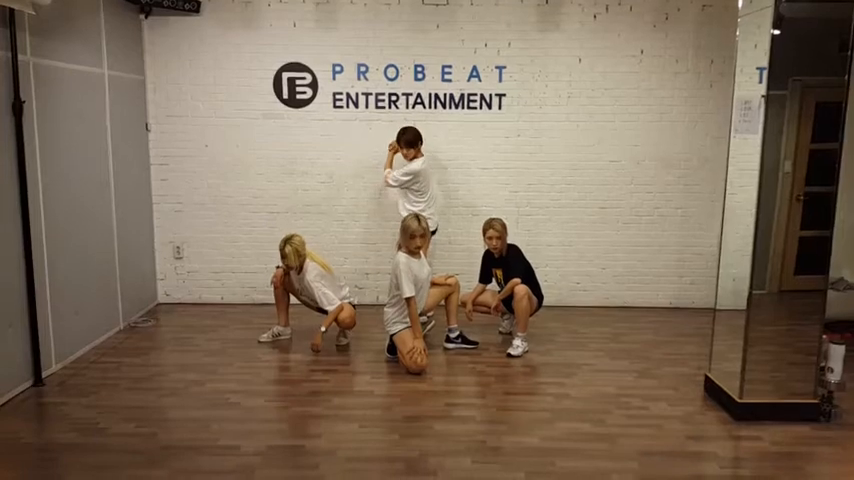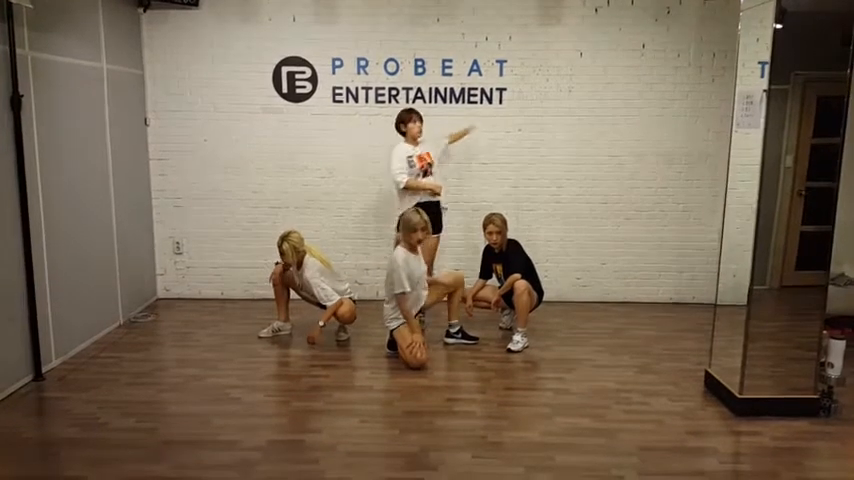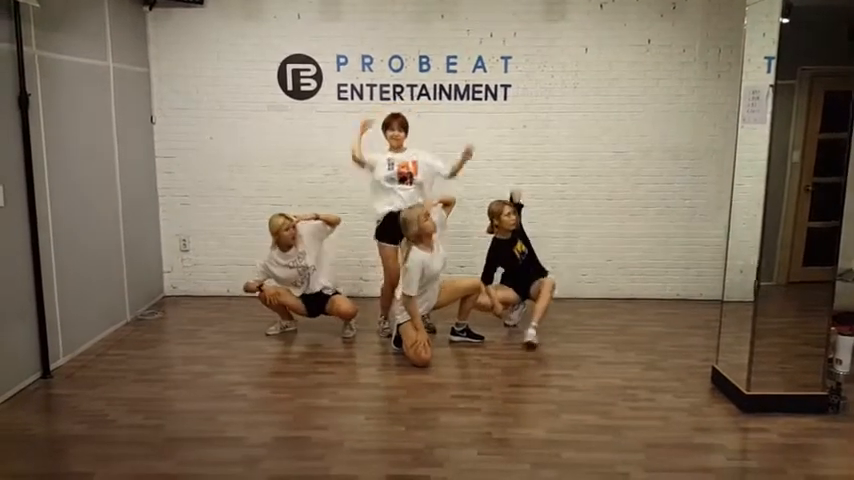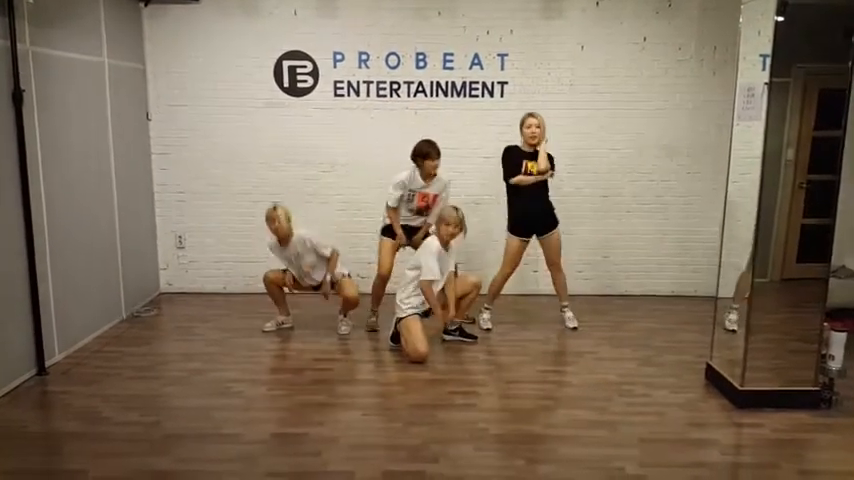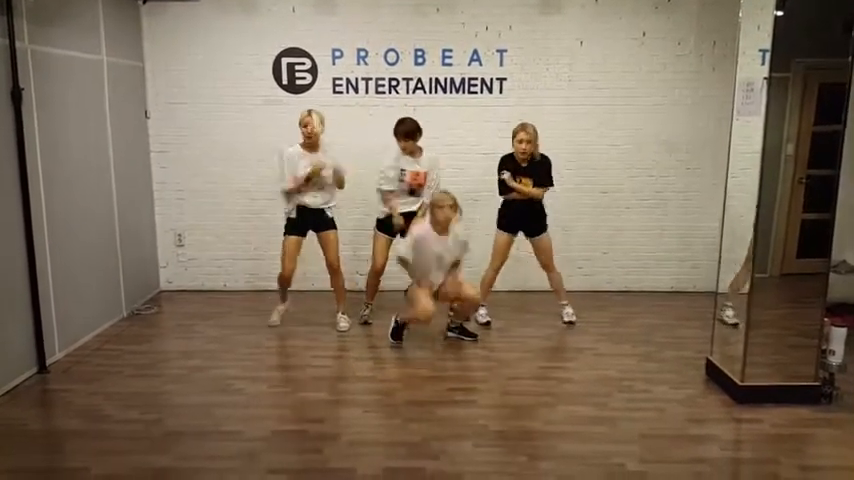
dt=1s
person 1, frame 1
left shoulder: (415, 168)
right shoulder: (419, 161)
left elbow: (389, 178)
left wrist: (390, 155)
right wrist: (395, 151)
left ankle: (424, 315)
right ankle: (424, 311)
person 1, frame 2
left shoulder: (429, 146)
right shoulder: (399, 151)
left elbow: (447, 140)
right elbow: (401, 181)
left wrist: (464, 132)
right wrist: (430, 185)
left hip: (432, 207)
right hip: (412, 209)
left knee: (428, 264)
person 1, frame 3
left shoulder: (420, 156)
right shoulder: (379, 158)
left elbow: (449, 172)
right elbow: (357, 158)
left wrist: (463, 158)
right wrist: (361, 132)
right hip: (389, 219)
right knee: (391, 277)
left ankle: (422, 315)
right ankle: (384, 319)
person 1, frame 4
left shoulder: (442, 184)
right shoulder: (404, 179)
left elbow: (434, 214)
right elbow: (391, 206)
left wrist: (421, 235)
right wrist: (399, 233)
left hip: (419, 229)
right hip: (394, 225)
right knee: (383, 272)
right ankle: (373, 314)
person 1, frame 5
left shoulder: (430, 161)
right shoulder: (395, 160)
left elbow: (429, 195)
right elbow: (384, 190)
right wrist: (395, 216)
left hip: (414, 215)
right hip: (390, 216)
right knee: (377, 266)
right ankle: (367, 307)
person 2, frame 1
left shoulder: (513, 252)
right shoulder: (488, 255)
left elbow: (516, 280)
right elbow: (483, 283)
left wrist: (497, 299)
right wrist: (470, 301)
left hip: (530, 300)
right hip: (507, 298)
left knee: (520, 290)
right knee: (465, 299)
left ankle: (521, 340)
right ankle: (507, 316)
person 2, frame 2
left shoulder: (513, 247)
right shoulder: (488, 250)
left elbow: (516, 276)
right elbow: (483, 278)
left wrist: (498, 294)
right wrist: (470, 296)
left hip: (530, 294)
right hip: (507, 293)
left knee: (520, 285)
right knee: (466, 294)
left ankle: (521, 336)
right ankle: (508, 311)
person 2, frame 3
left shoulder: (515, 226)
right shoulder: (496, 249)
left elbow: (515, 196)
right elbow: (486, 280)
left wrist: (515, 196)
right wrist: (496, 303)
left hip: (535, 281)
right hip: (513, 286)
left knee: (549, 284)
right knee: (481, 302)
left ankle: (532, 330)
right ankle: (516, 305)
person 2, frame 4
left shoulder: (547, 157)
right shoulder: (511, 152)
left elbow: (543, 169)
right elbow: (513, 179)
left wrist: (542, 148)
right wrist: (540, 178)
left hip: (545, 218)
right hip: (519, 220)
left knee: (555, 266)
right knee: (507, 270)
left ankle: (566, 309)
right ankle: (485, 310)
person 2, frame 5
left shoulder: (543, 162)
right shoulder: (506, 162)
left elbow: (540, 192)
right elbow: (506, 194)
left wrist: (516, 185)
right wrist: (531, 193)
left hip: (536, 220)
right hip: (509, 220)
left knee: (548, 265)
right knee: (495, 265)
left ankle: (565, 306)
right ankle: (479, 307)
person 3, frame 1
left shoulder: (418, 252)
right shoulder: (402, 262)
right elbow: (410, 302)
left wrist: (434, 280)
right wrist: (418, 337)
right hip: (399, 317)
left knee: (453, 283)
right knee: (418, 365)
left ankle: (453, 335)
right ankle: (398, 344)
person 3, frame 2
left shoulder: (416, 247)
right shoulder: (399, 258)
right elbow: (401, 300)
left wrist: (437, 281)
right wrist: (415, 332)
left hip: (418, 301)
right hip: (399, 315)
left knee: (457, 279)
right knee: (418, 360)
left ankle: (453, 331)
right ankle: (398, 339)
person 3, frame 3
left shoulder: (434, 232)
right shoulder: (415, 259)
left elbow: (452, 202)
right elbow: (408, 298)
left wrist: (438, 201)
right wrist: (420, 331)
left hip: (432, 295)
right hip: (408, 310)
left knee: (475, 285)
right knee: (422, 359)
left ankle: (459, 329)
right ankle: (402, 333)
person 3, frame 4
left shoulder: (450, 246)
right shoulder: (432, 246)
left elbow: (449, 279)
right elbow: (426, 285)
left wrist: (451, 309)
right wrist: (441, 314)
left hip: (431, 298)
right hip: (410, 303)
left knee: (473, 282)
right knee: (419, 354)
left ankle: (452, 328)
right ankle: (401, 328)
person 3, frame 5
left shoulder: (457, 233)
right shoulder: (420, 231)
left elbow: (457, 261)
right elbow: (402, 258)
left wrist: (450, 280)
right wrist: (417, 280)
left hip: (442, 279)
right hip: (421, 281)
left knee: (473, 297)
right knee: (426, 312)
left ankle: (455, 326)
right ankle: (400, 321)
person 4, frame 1
left shoulder: (311, 277)
right shoulder: (297, 261)
left elbow: (336, 306)
right elbow: (286, 266)
left wrist: (320, 332)
right wrist: (280, 269)
left hip: (340, 302)
right hip: (318, 299)
left knee: (346, 320)
right knee: (279, 280)
left ankle: (343, 330)
right ankle: (283, 328)
person 4, frame 2
left shoulder: (310, 272)
right shoulder: (299, 256)
left elbow: (335, 302)
right elbow: (287, 263)
left wrist: (319, 327)
right wrist: (280, 265)
left hip: (340, 298)
right hip: (318, 294)
left knee: (345, 315)
right knee: (280, 276)
left ankle: (343, 326)
right ankle: (283, 323)
person 4, frame 3
left shoulder: (308, 236)
right shoulder: (271, 260)
left elbow: (336, 220)
right elbow: (248, 286)
left wrist: (313, 216)
right wrist: (262, 287)
left hip: (326, 294)
right hip: (302, 301)
left knee: (348, 311)
right knee: (265, 295)
left ankle: (348, 322)
right ankle: (287, 321)
person 4, frame 4
left shoulder: (305, 238)
right shoulder: (274, 246)
left elbow: (334, 254)
left wrist: (328, 281)
right wrist: (290, 274)
left hip: (332, 275)
right hip: (307, 281)
left knee: (351, 297)
right knee: (270, 278)
left ankle: (343, 316)
right ankle: (284, 316)
person 4, frame 5
left shoulder: (327, 155)
right shoulder: (290, 153)
left elbow: (340, 185)
right elbow: (287, 190)
left wrist: (340, 176)
right wrist: (309, 175)
left hip: (323, 212)
right hip: (298, 213)
left knee: (334, 265)
right knee: (287, 270)
left ankle: (341, 313)
right ankle: (282, 303)
